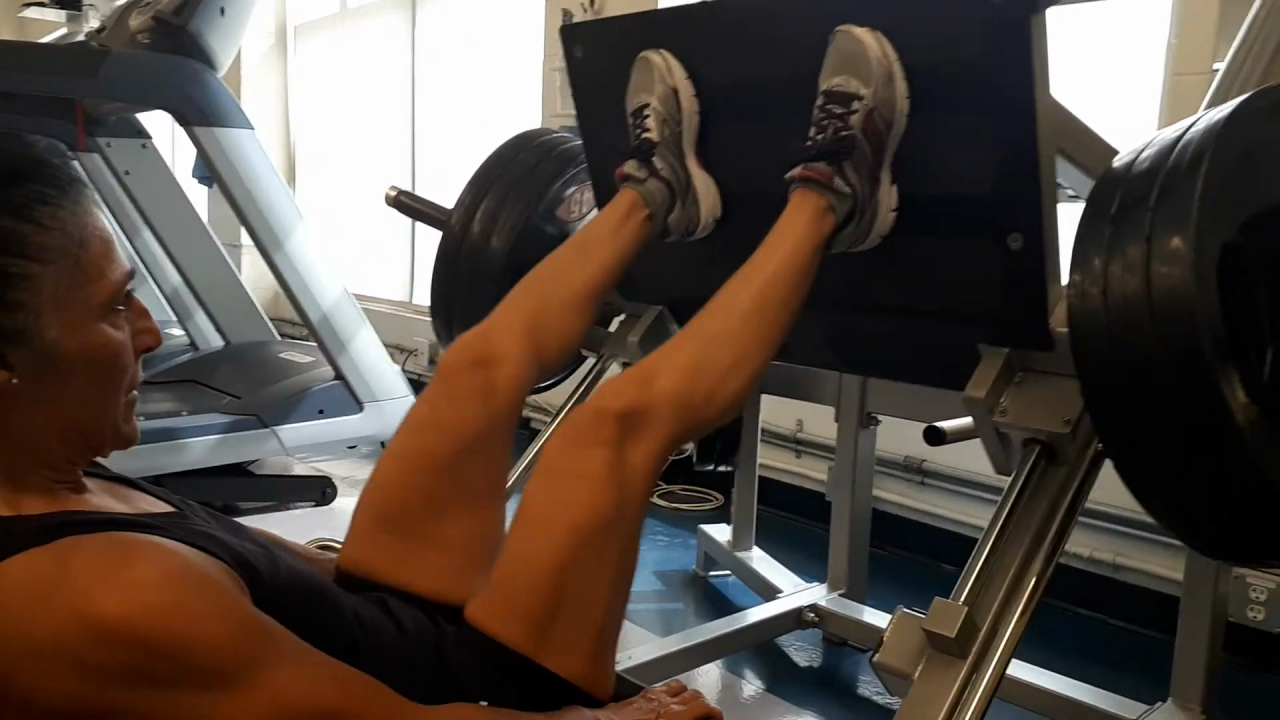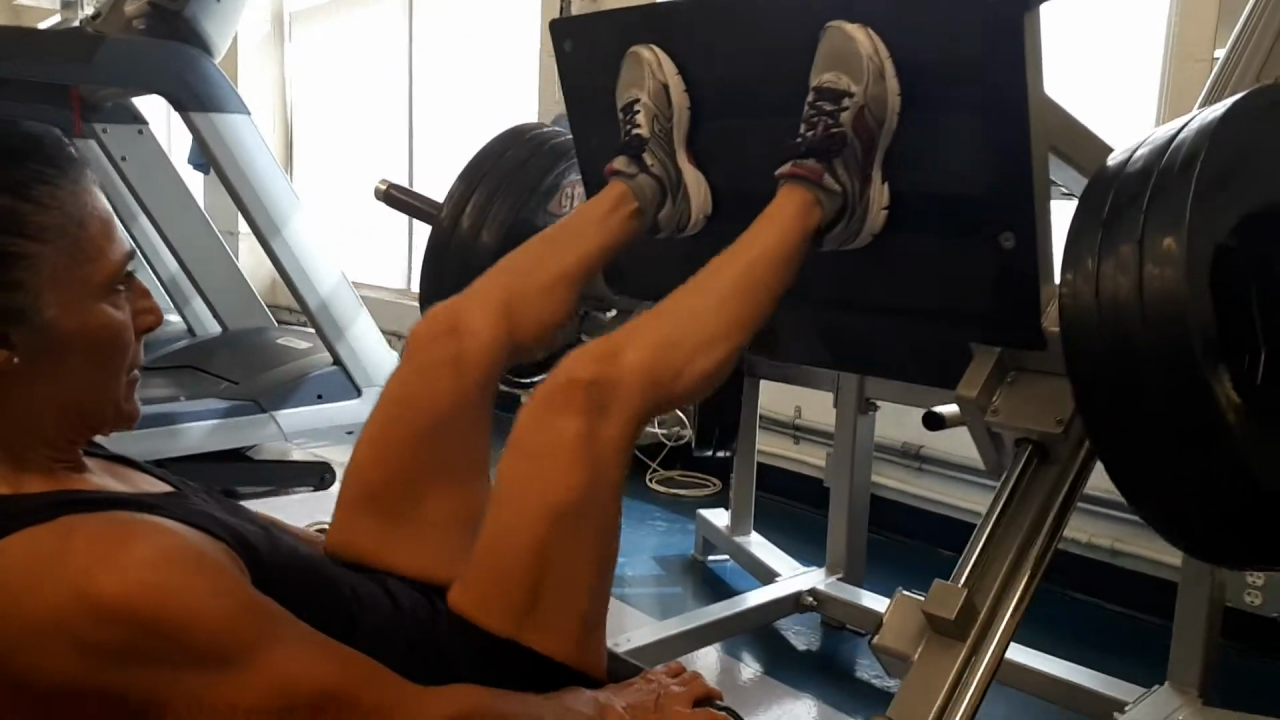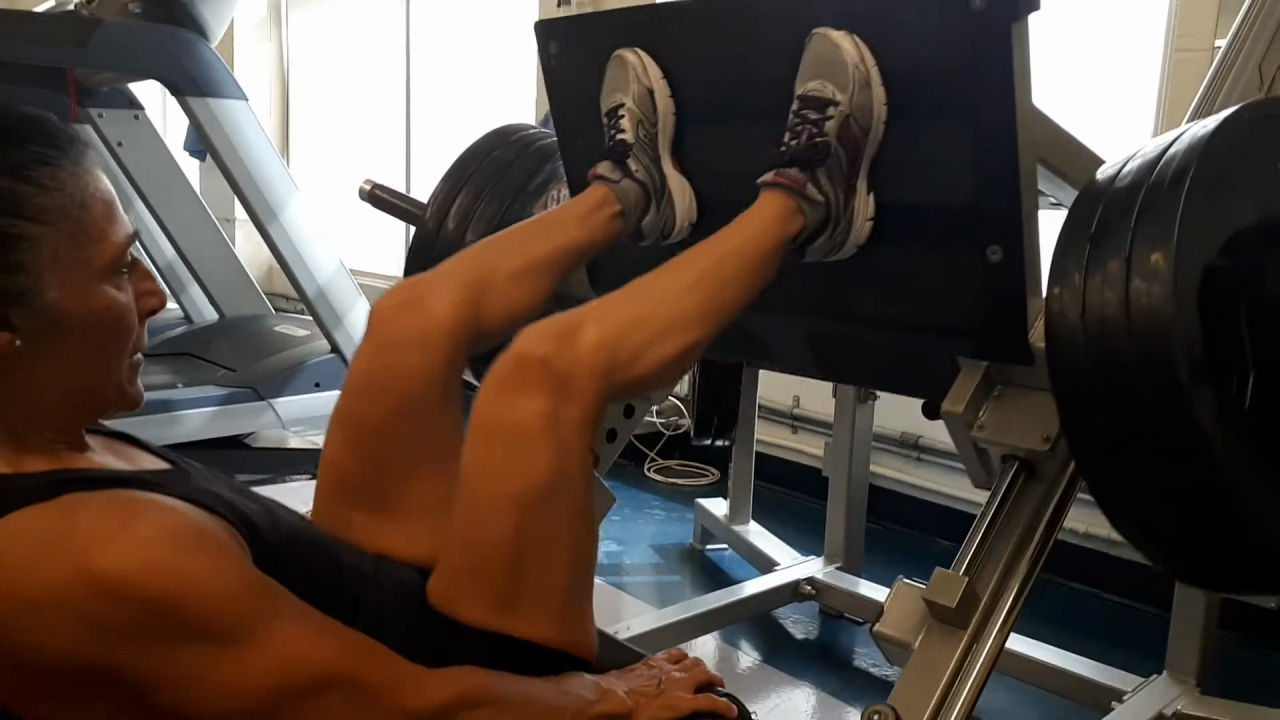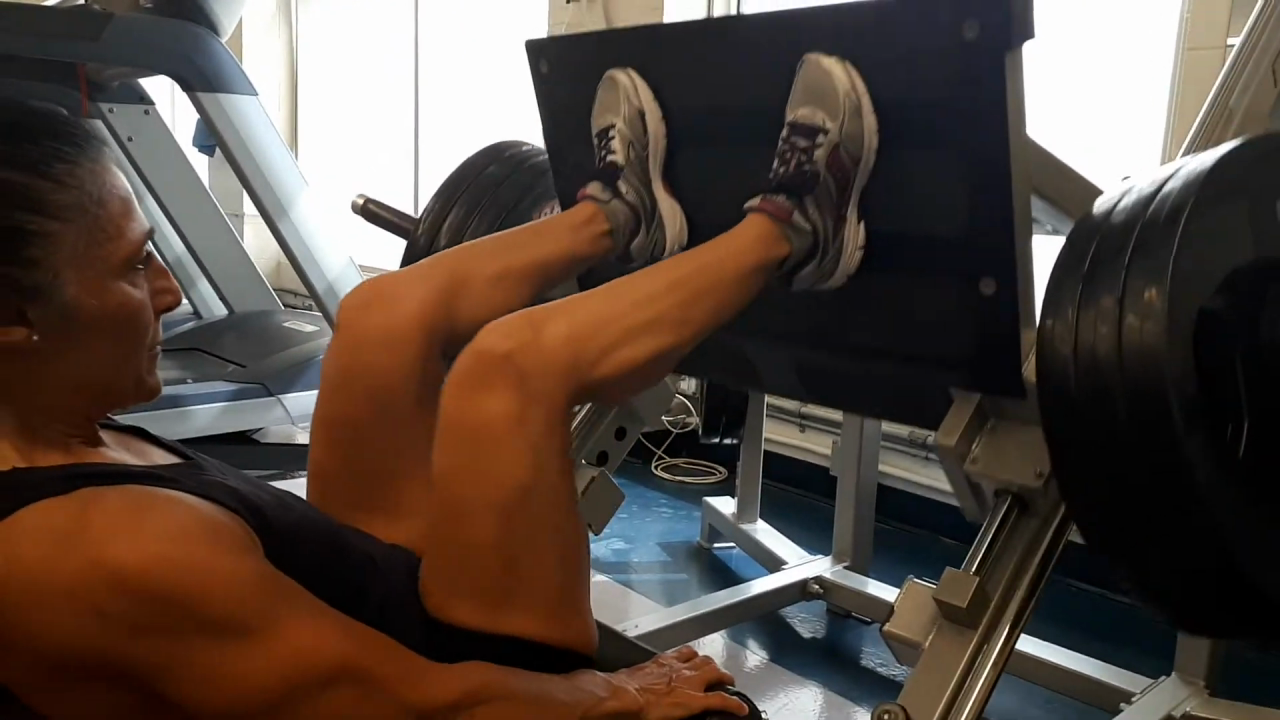
dt=0.2s
person 1, frame 1
right shoulder: (89, 598)
left wrist: (341, 566)
left hip: (371, 632)
left knee: (483, 364)
right knee: (623, 417)
left ankle: (649, 195)
right ankle: (826, 199)
person 1, frame 2
right shoulder: (93, 578)
left hip: (367, 627)
left knee: (454, 334)
right knee: (594, 389)
left ankle: (638, 188)
right ankle: (814, 196)
person 1, frame 3
right shoulder: (96, 555)
left hip: (362, 616)
left knee: (414, 315)
right knee: (546, 367)
left ankle: (623, 192)
right ankle: (797, 204)
person 1, frame 4
right shoulder: (110, 551)
left hip: (368, 609)
left knee: (383, 314)
right knee: (511, 362)
left ankle: (613, 212)
right ankle: (787, 228)
